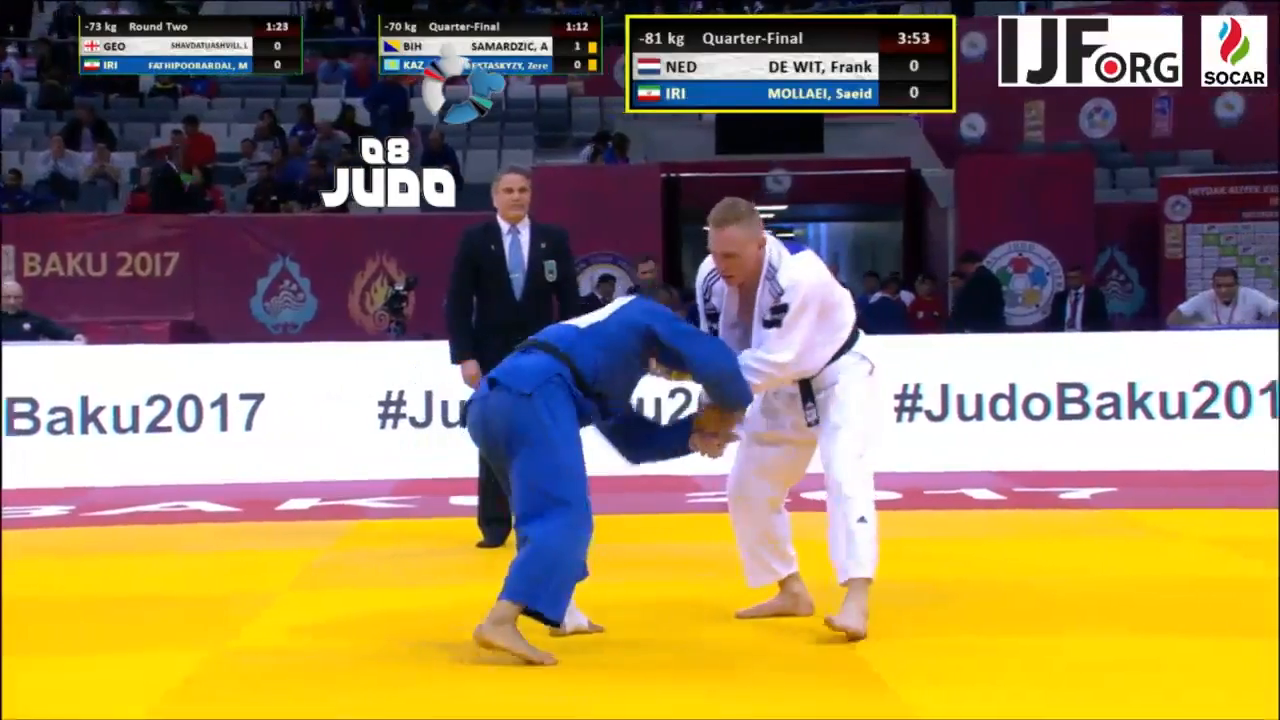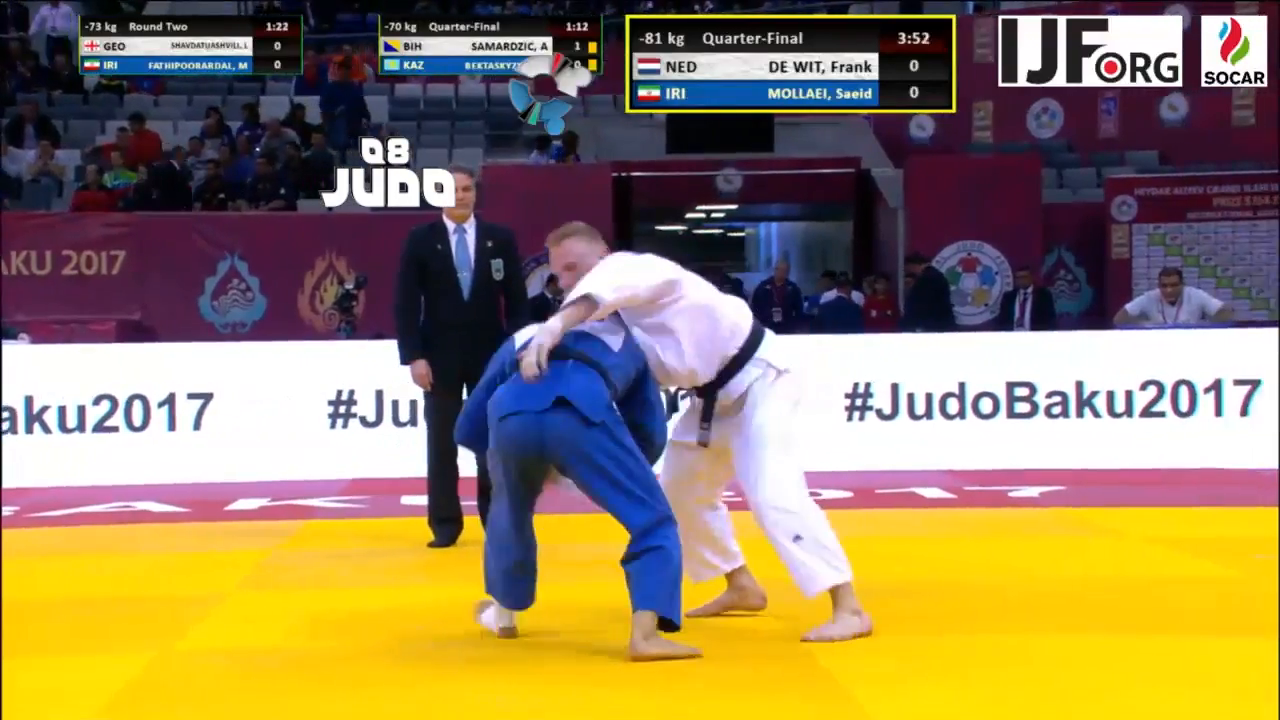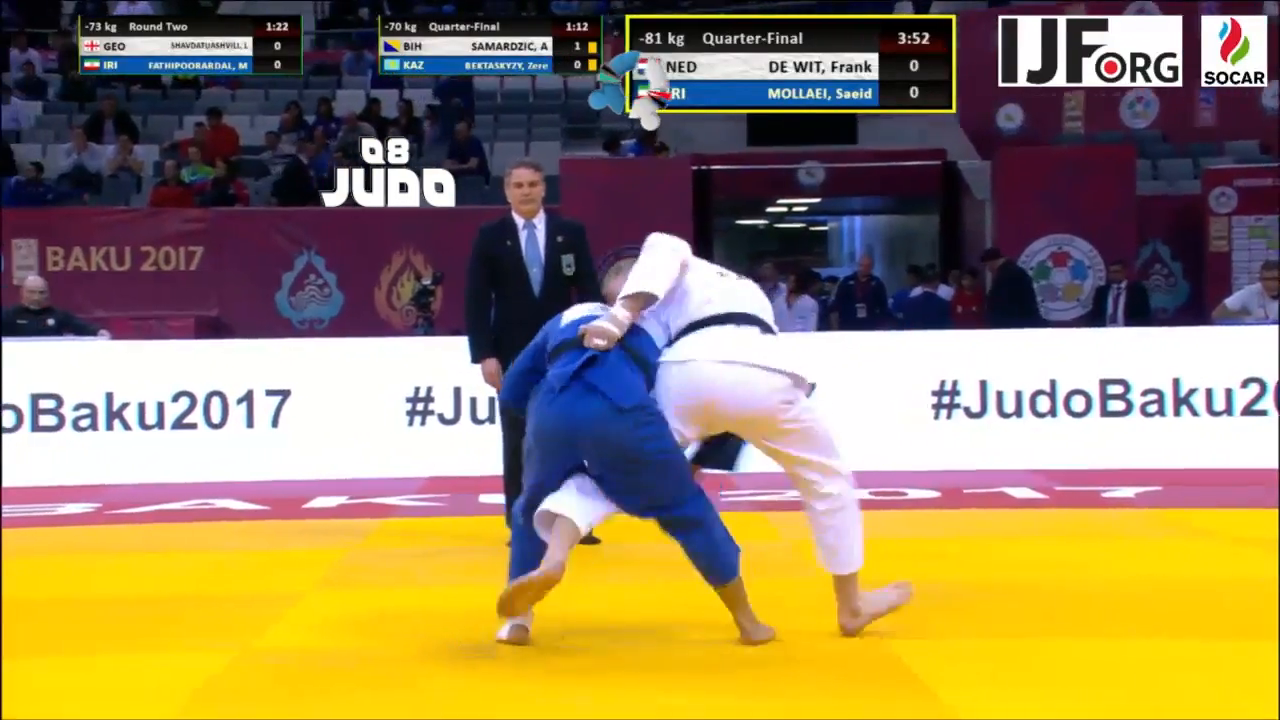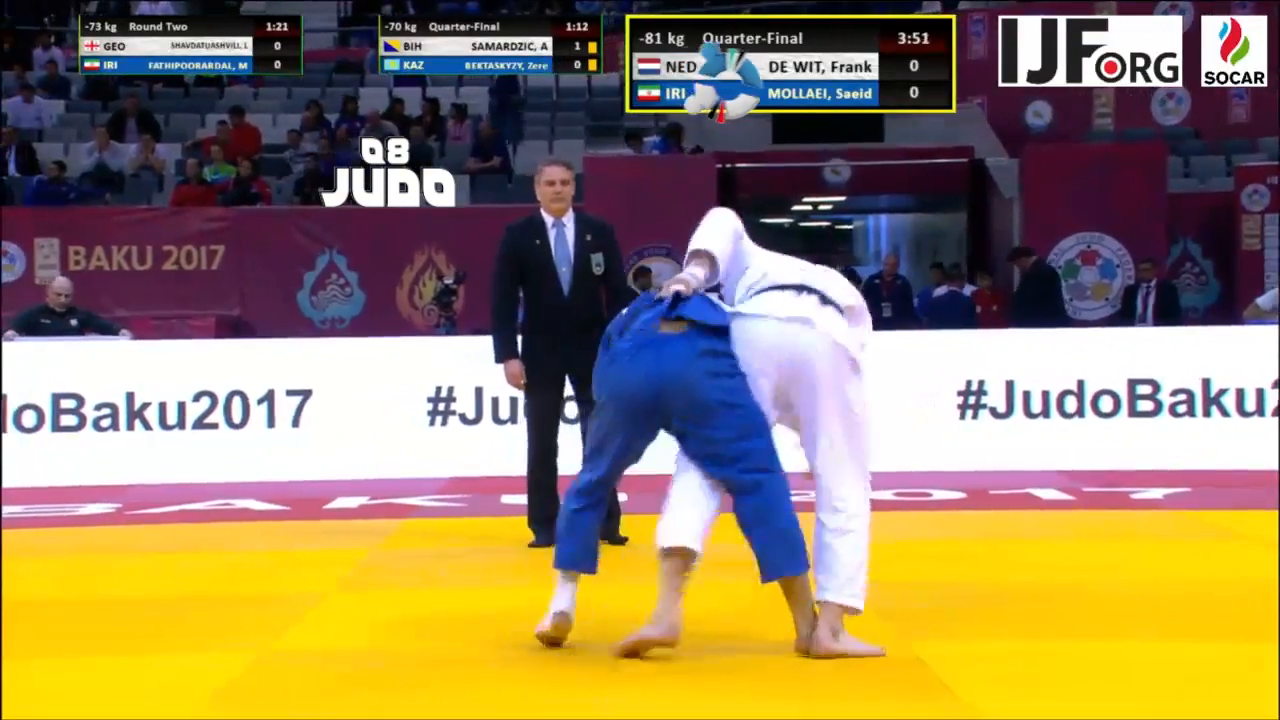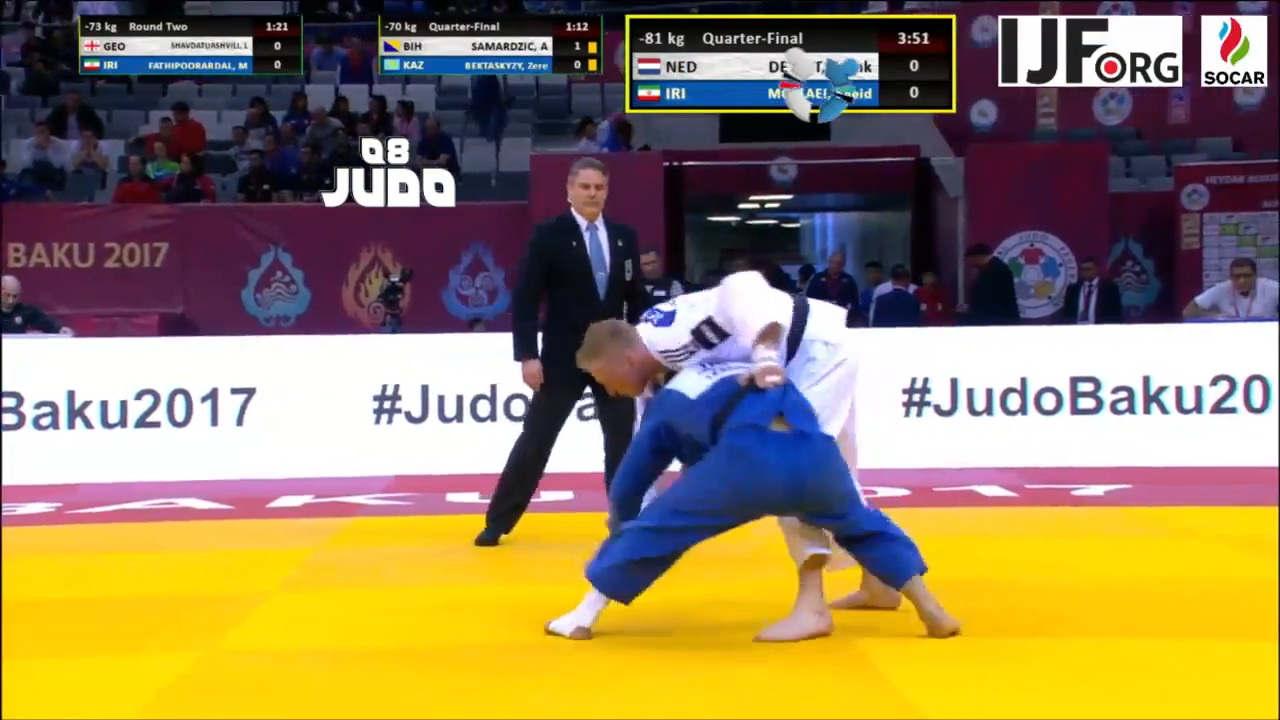
dt=0.5s
person 1, frame 1
left shoulder: (797, 274)
right shoulder: (712, 279)
left elbow: (772, 362)
left hip: (839, 373)
right hip: (788, 387)
left knee: (845, 475)
right knee: (751, 488)
left ankle: (856, 600)
right ankle: (792, 591)
person 1, frame 2
left shoulder: (624, 270)
right shoulder: (604, 313)
left elbow: (617, 280)
left wrist: (553, 328)
left hip: (758, 376)
right hip: (716, 391)
left knee: (772, 490)
right knee: (682, 489)
left ankle: (848, 607)
right ankle: (742, 586)
person 1, frame 3
left shoulder: (678, 269)
right shoulder: (742, 288)
left elbow: (664, 252)
left wrist: (619, 316)
left hip: (694, 375)
right hip: (763, 378)
right knee: (829, 479)
right ankle: (852, 604)
person 1, frame 4
left shoulder: (747, 266)
right shoulder: (849, 307)
left elbow: (723, 224)
left wrist: (694, 272)
left hip: (760, 333)
right hip: (829, 339)
left knee: (702, 468)
right knee: (842, 493)
left ankle: (667, 612)
right ankle: (831, 629)
person 1, frame 5
left shoulder: (675, 339)
right shoulder: (653, 359)
left elbow: (742, 286)
left wrist: (765, 353)
left hip: (820, 350)
right hip: (791, 363)
left ankle: (812, 606)
right ankle: (878, 584)
person 2, frame 1
left shoulder: (554, 239)
right shoulder: (474, 240)
left elbow: (569, 298)
right elbow: (458, 302)
right wrist: (464, 355)
right hip: (491, 356)
right ankle: (494, 524)
person 2, frame 2
left shoulder: (500, 238)
right shoulder: (420, 240)
left elbow: (516, 299)
right elbow: (406, 303)
right wrist: (413, 356)
left hip: (489, 354)
right hip: (440, 356)
right knee: (442, 441)
right ankle: (445, 524)
person 2, frame 3
left shoulder: (571, 233)
right shoulder: (490, 237)
left elbow: (589, 294)
right elbow: (476, 301)
right wrist: (484, 354)
right hip: (512, 353)
right knee: (516, 440)
person 2, frame 4
left shoulder: (600, 232)
right shoulder: (517, 236)
left elbow: (618, 293)
right elbow: (503, 300)
right wrist: (508, 354)
left hip: (592, 349)
right hip: (541, 352)
right knee: (541, 441)
left ankle: (605, 522)
right ankle: (545, 525)
person 2, frame 5
left shoulder: (624, 236)
right shoulder: (549, 235)
left elbow: (637, 298)
right elbow: (525, 300)
right wrist: (528, 355)
right hip: (564, 357)
left knee: (623, 438)
right knee: (536, 438)
right ankle: (501, 517)
person 3, frame 1
left shoulder: (593, 339)
right shoulder: (647, 314)
left elbow: (635, 443)
right elbow: (714, 361)
left wrist: (691, 437)
right wrist: (732, 406)
left hip: (487, 404)
right hip: (530, 398)
left knee: (545, 506)
right knee: (564, 514)
left ankle: (557, 612)
right ankle: (499, 623)
person 3, frame 2
left shoulder: (519, 342)
right shoulder: (622, 340)
left elbow: (467, 430)
right elbow: (651, 434)
right wrist: (613, 476)
left hip: (513, 412)
right hip: (581, 414)
left knee: (511, 513)
right knee: (653, 521)
left ankle: (503, 613)
right ankle: (645, 634)
person 3, frame 3
left shoulder: (565, 320)
right shoulder: (663, 332)
left elbow: (512, 393)
left hip: (555, 410)
right hip: (617, 415)
left knee: (533, 506)
right knee: (685, 508)
left ankle: (517, 619)
right ankle: (745, 620)
person 3, frame 4
left shoulder: (627, 321)
right shoulder: (723, 320)
left elbow: (605, 392)
left hip: (630, 366)
right hip: (698, 364)
left knee: (592, 485)
right knee: (761, 484)
left ankle: (561, 608)
right ankle: (807, 625)
person 3, frame 5
left shoulder: (666, 407)
right shoulder: (741, 371)
left elbow: (630, 483)
left wrist: (623, 515)
left hip: (750, 466)
right hip: (815, 456)
left knee: (656, 527)
right knee: (862, 525)
left ankle: (582, 617)
right ankle: (933, 612)
